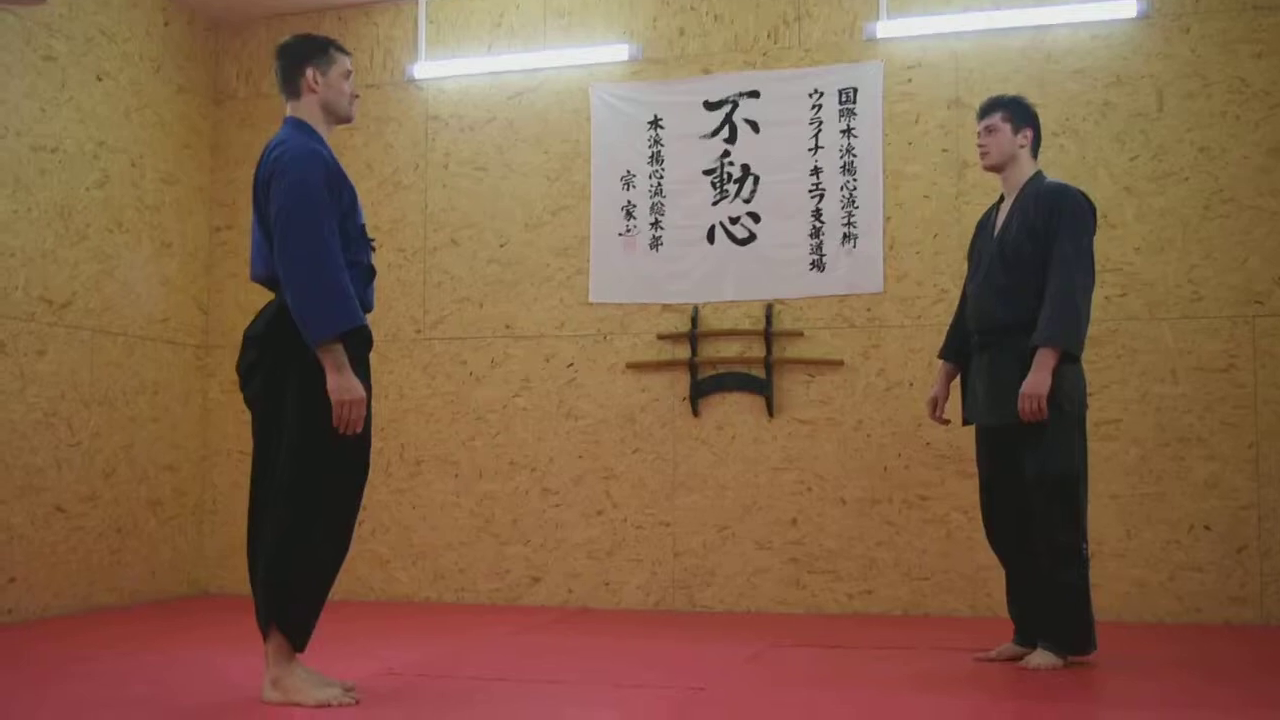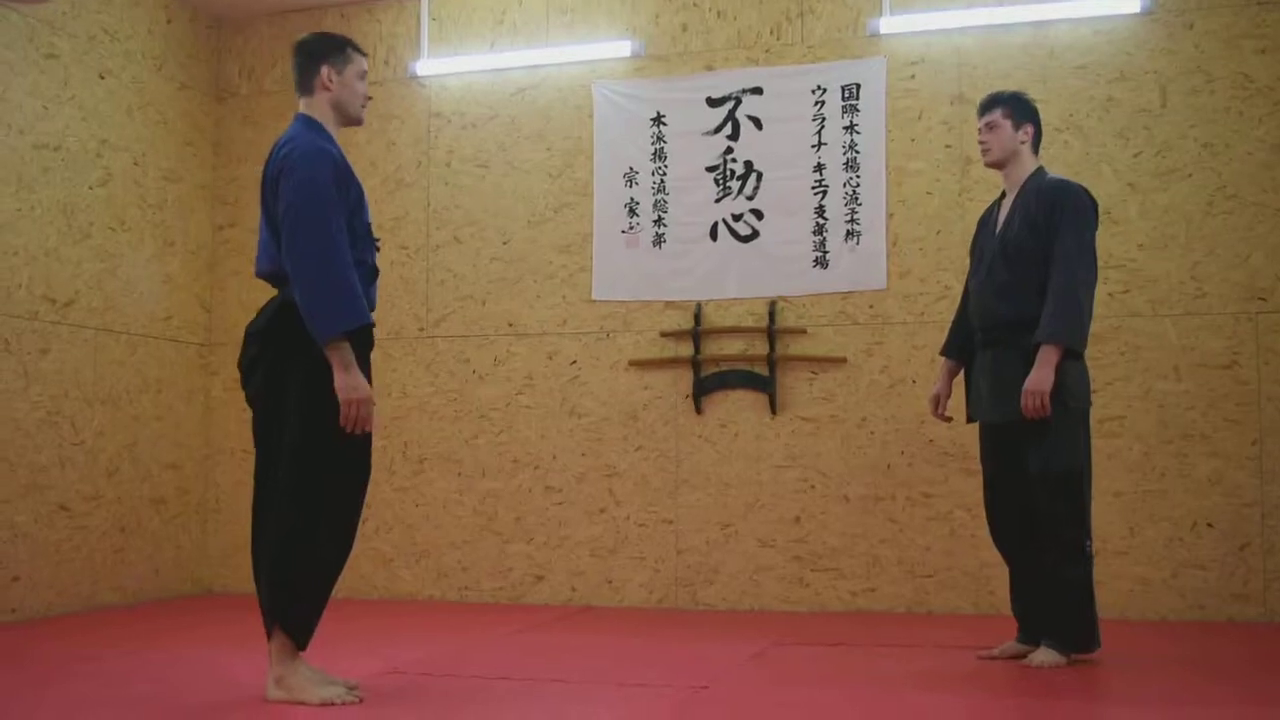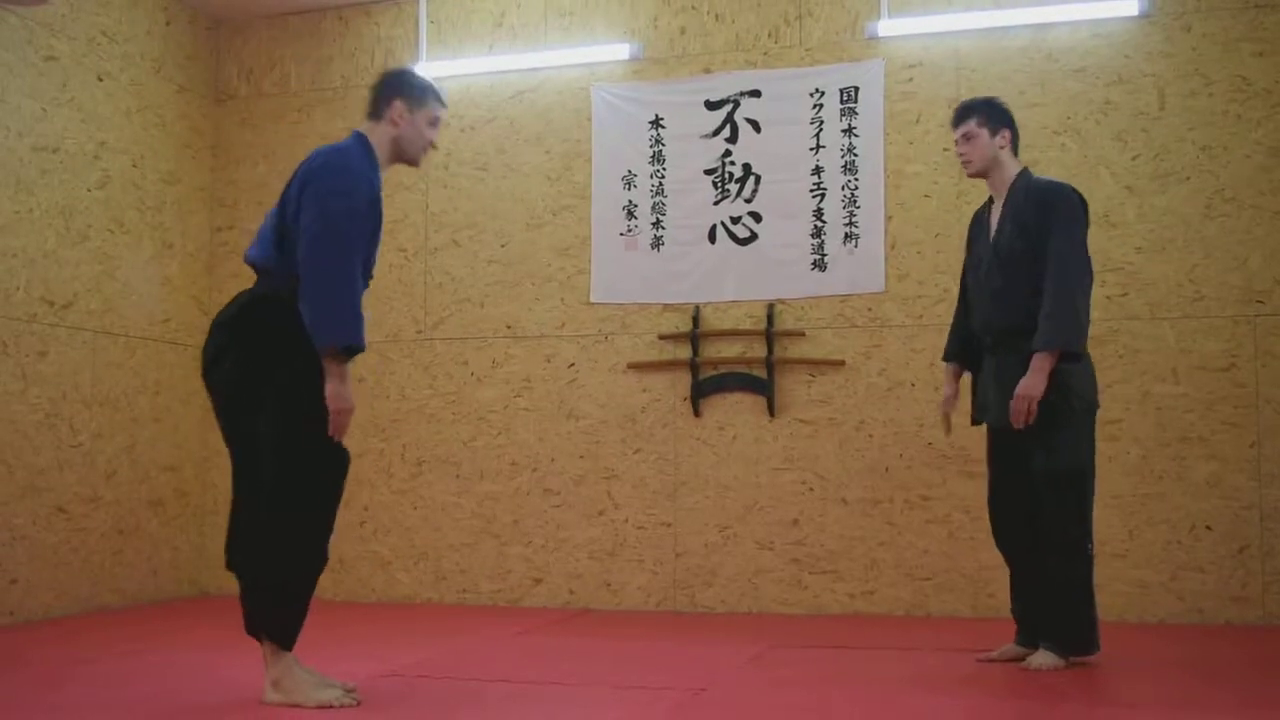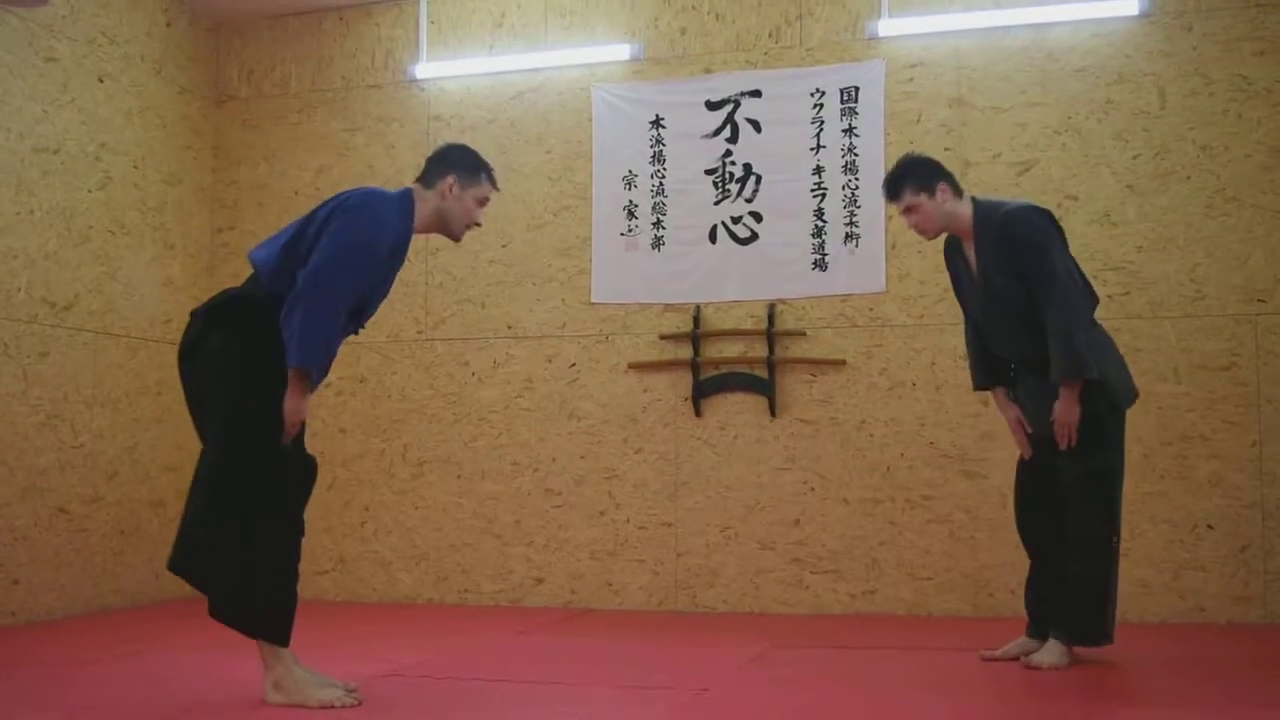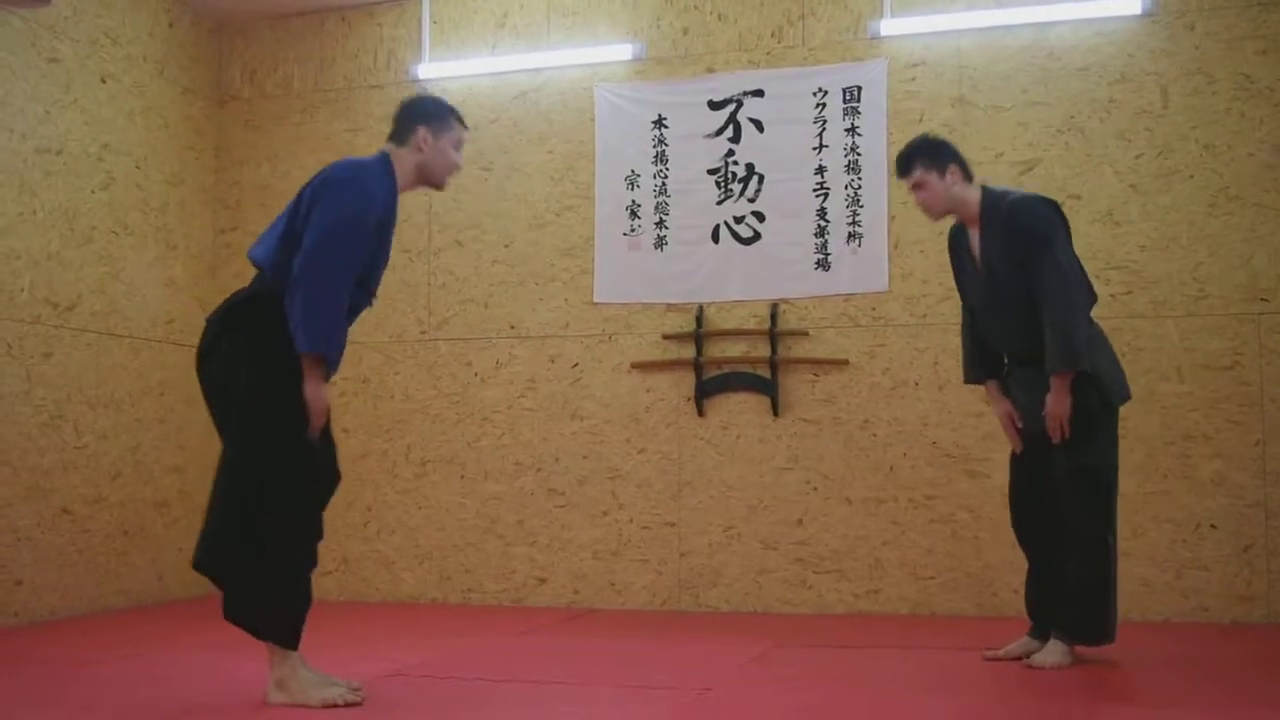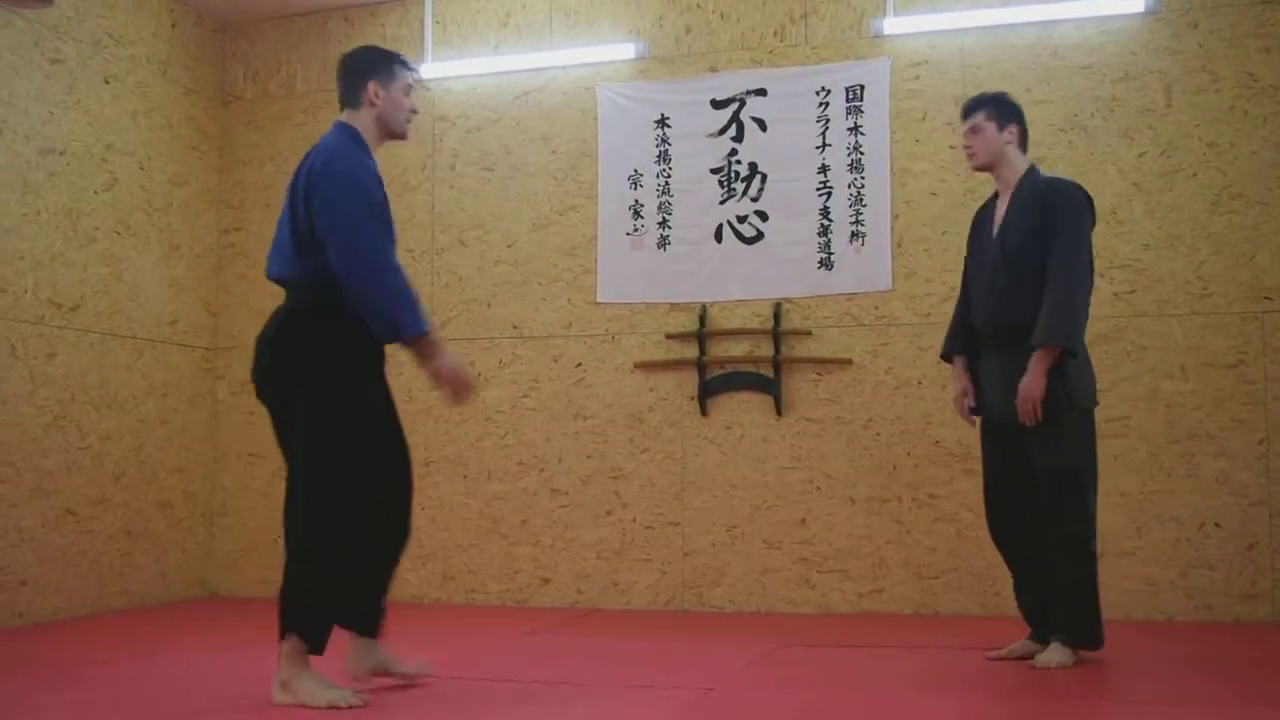
dt=0.4s
person 1, frame 1
left shoulder: (301, 156)
right shoulder: (300, 157)
right elbow: (309, 273)
right wrist: (339, 367)
left hip: (305, 353)
right hip: (311, 355)
left knee: (299, 506)
right knee: (306, 506)
left ankle: (285, 663)
right ankle: (282, 671)
person 1, frame 2
left shoulder: (308, 153)
right shoulder: (309, 154)
right elbow: (317, 271)
left wrist: (342, 360)
right wrist: (346, 365)
left hip: (305, 351)
right hip: (312, 353)
left knee: (308, 504)
right knee: (310, 504)
left ankle: (288, 662)
right ankle: (285, 669)
person 1, frame 3
left shoulder: (344, 167)
right shoulder: (347, 168)
right elbow: (327, 277)
left wrist: (325, 368)
right wrist: (336, 373)
left hip: (272, 343)
right hip: (267, 345)
left knee: (292, 500)
right knee: (289, 501)
left ankle: (282, 663)
right ankle: (281, 671)
person 1, frame 4
left shoulder: (383, 223)
right shoulder: (374, 216)
right elbow: (317, 300)
left wrist: (294, 384)
right wrist: (298, 389)
left hip: (254, 350)
right hip: (238, 347)
left knee: (272, 500)
right knee: (258, 502)
left ankle: (282, 664)
right ankle: (280, 672)
person 1, frame 5
left shoulder: (373, 191)
right shoulder: (360, 185)
right elbow: (316, 282)
left wrist: (313, 374)
right wrist: (315, 376)
left hip: (272, 347)
right hip: (256, 347)
left knee: (293, 497)
right knee: (278, 501)
left ankle: (288, 661)
right ankle: (285, 672)
person 1, frame 6
left shoulder: (344, 161)
right shoulder: (339, 163)
left elbow: (361, 269)
right elbow: (368, 269)
left wrist: (415, 346)
right wrist: (431, 350)
left hip: (332, 348)
right hip: (317, 350)
left knee: (375, 496)
right knee: (331, 505)
left ankle: (366, 647)
right ankle: (293, 671)
person 2, frame 1
left shoulder: (1061, 202)
right shoulder: (989, 221)
left elbow: (1069, 292)
left wrist: (1042, 369)
right wrist: (946, 374)
left hip: (1041, 383)
right hip: (993, 387)
left knee: (1052, 512)
right knee: (1005, 514)
left ankle: (1063, 637)
right ankle: (1029, 630)
person 2, frame 2
left shoulder: (1063, 199)
right shoulder: (991, 217)
left elbow: (1072, 288)
left wrist: (1045, 365)
right wrist: (948, 371)
left hip: (1045, 380)
right hip: (996, 382)
left knee: (1057, 510)
right knee: (1010, 512)
left ankle: (1068, 635)
right ankle: (1034, 629)
person 2, frame 3
left shoulder: (1053, 200)
right shoulder: (981, 220)
left elbow: (1065, 291)
right elbow: (970, 303)
left wrist: (1038, 371)
right wrist: (953, 378)
left hip: (1052, 383)
right hip: (1002, 383)
left knee: (1059, 514)
right knee: (1011, 514)
left ankle: (1065, 638)
right ankle: (1032, 632)
person 2, frame 4
left shoulder: (1020, 225)
right shoulder: (955, 251)
left elbow: (1067, 312)
right elbow: (980, 331)
left wrist: (1069, 396)
right wrist: (1005, 402)
left hip: (1085, 385)
right hip: (1036, 386)
left knee: (1086, 513)
right knee: (1036, 511)
left ankle: (1070, 632)
right ankle: (1041, 627)
person 2, frame 5
left shoulder: (1026, 215)
right shoulder: (959, 240)
left elbow: (1064, 304)
right elbow: (975, 323)
left wrist: (1061, 388)
right wrist: (996, 396)
left hip: (1079, 379)
right hip: (1028, 383)
left knee: (1081, 510)
right knee: (1031, 510)
left ankle: (1071, 632)
right ankle: (1044, 627)
person 2, frame 6
left shoulder: (1059, 198)
right shoulder: (985, 215)
left elbow: (1068, 290)
left wrist: (1038, 367)
right wrist: (962, 370)
left hip: (1051, 377)
right hip: (996, 379)
left knee: (1064, 511)
right knee: (1010, 513)
left ankle: (1070, 635)
right ankle: (1042, 628)
